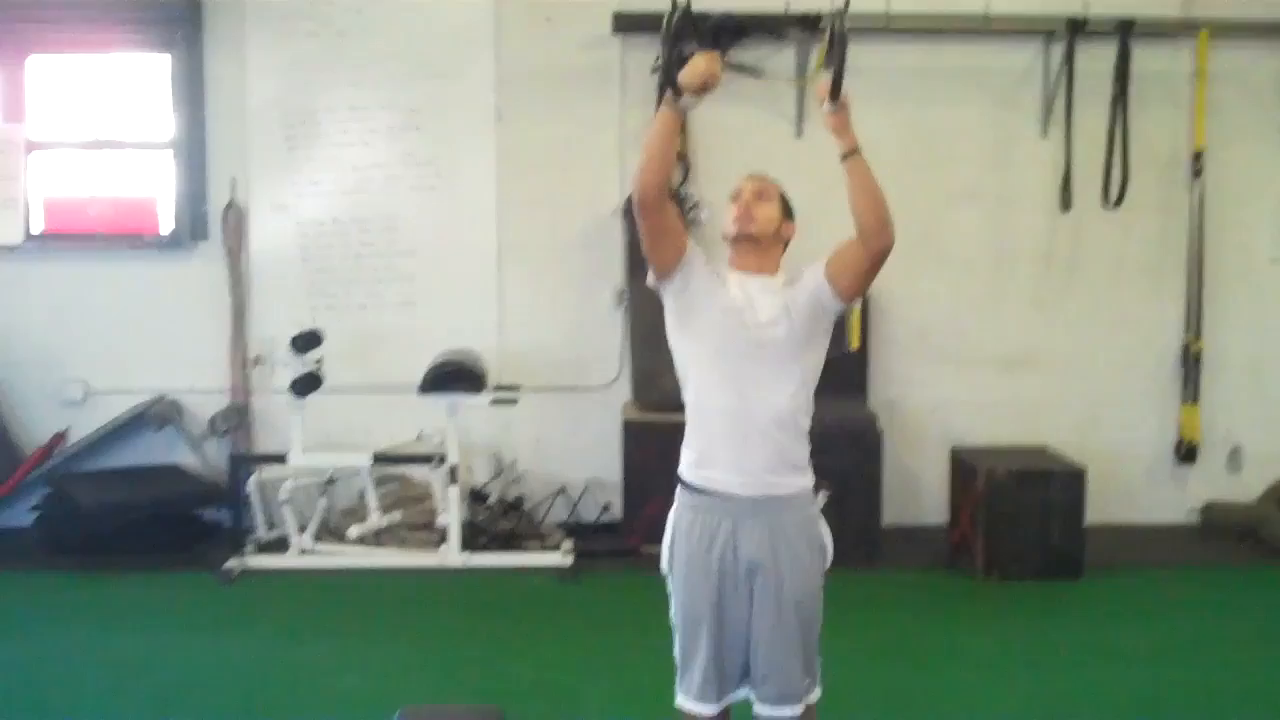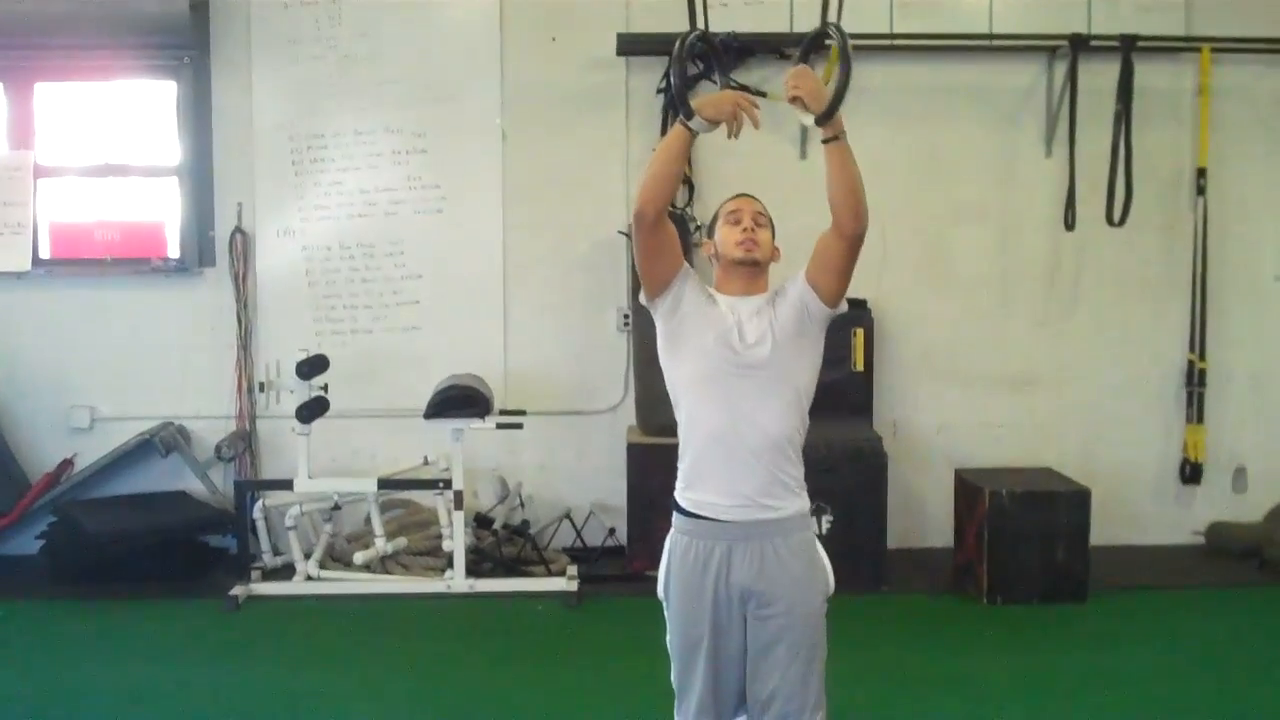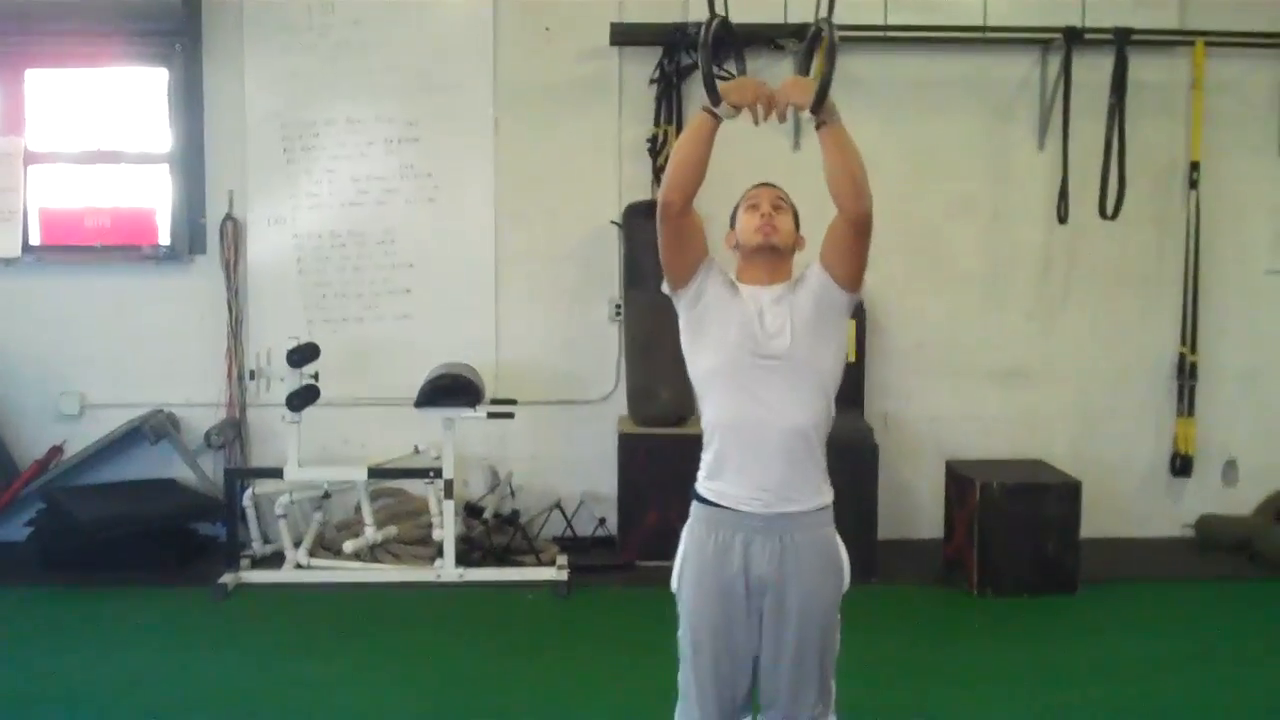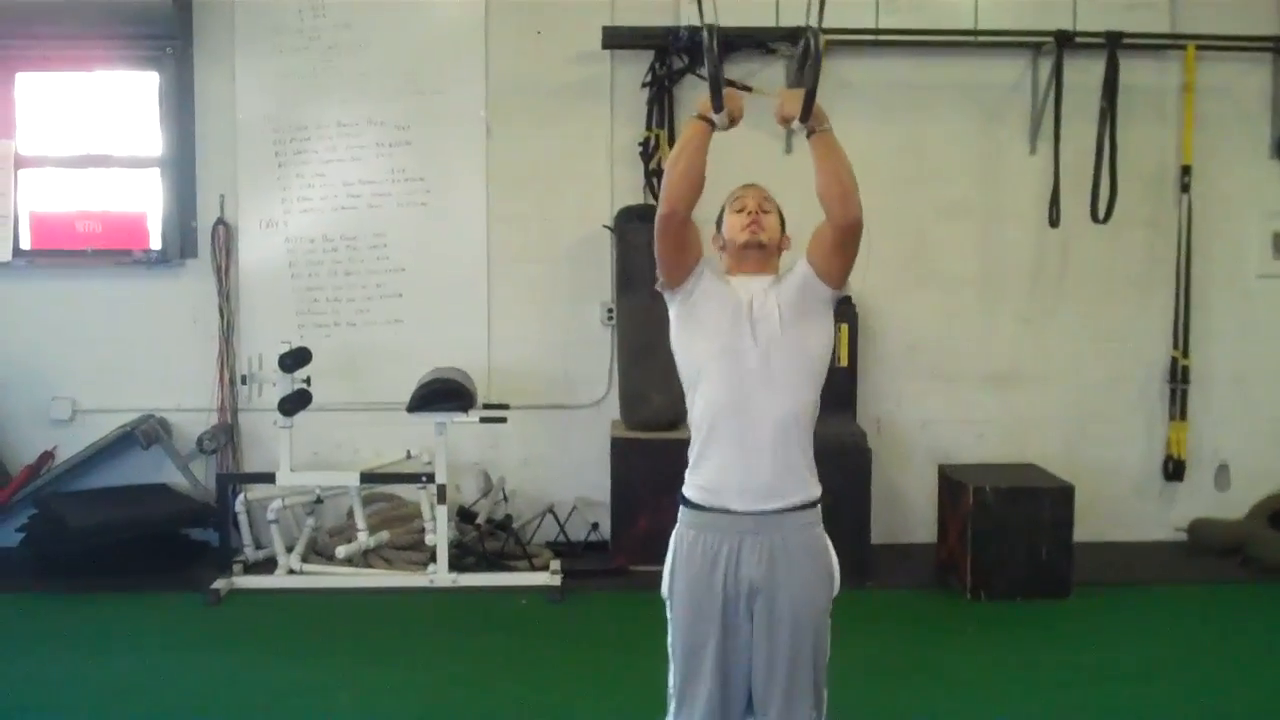
dt=0.7s
person 1, frame 1
left shoulder: (810, 295)
right shoulder: (691, 285)
left elbow: (878, 238)
right elbow: (648, 196)
left wrist: (844, 137)
right wrist: (678, 98)
left hip: (785, 511)
right hip: (706, 508)
person 1, frame 2
left shoulder: (799, 310)
right shoulder: (681, 306)
left elbow: (851, 225)
right elbow: (647, 211)
left wrist: (829, 123)
right wrist: (693, 121)
left hip: (784, 538)
right hip: (701, 535)
person 1, frame 3
left shoulder: (821, 298)
right shoulder: (703, 296)
left elbow: (856, 210)
right elbow: (672, 202)
left wrist: (824, 113)
right wrist: (715, 109)
left hip: (803, 529)
right hip: (719, 525)
person 1, frame 4
left shoulder: (808, 294)
right shoulder: (694, 294)
left elbow: (846, 216)
right elbow: (672, 210)
left wrist: (816, 123)
right wrist: (704, 117)
left hip: (792, 530)
right hip: (708, 530)
